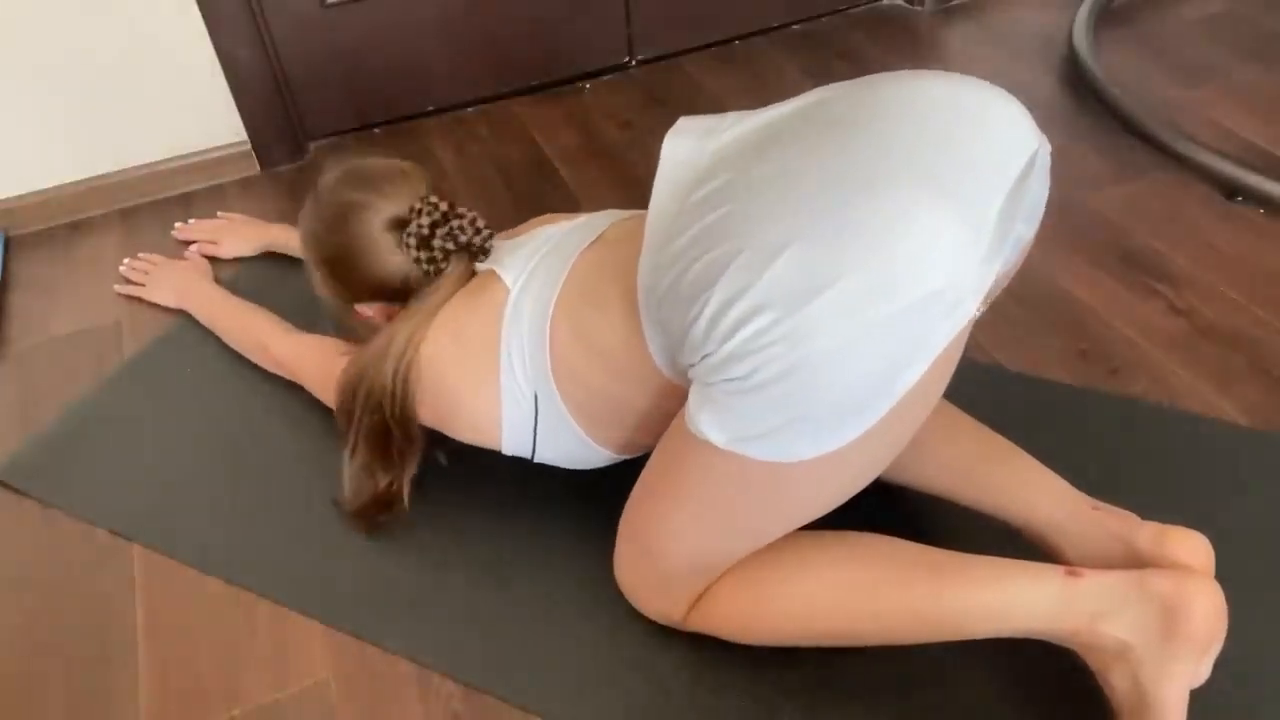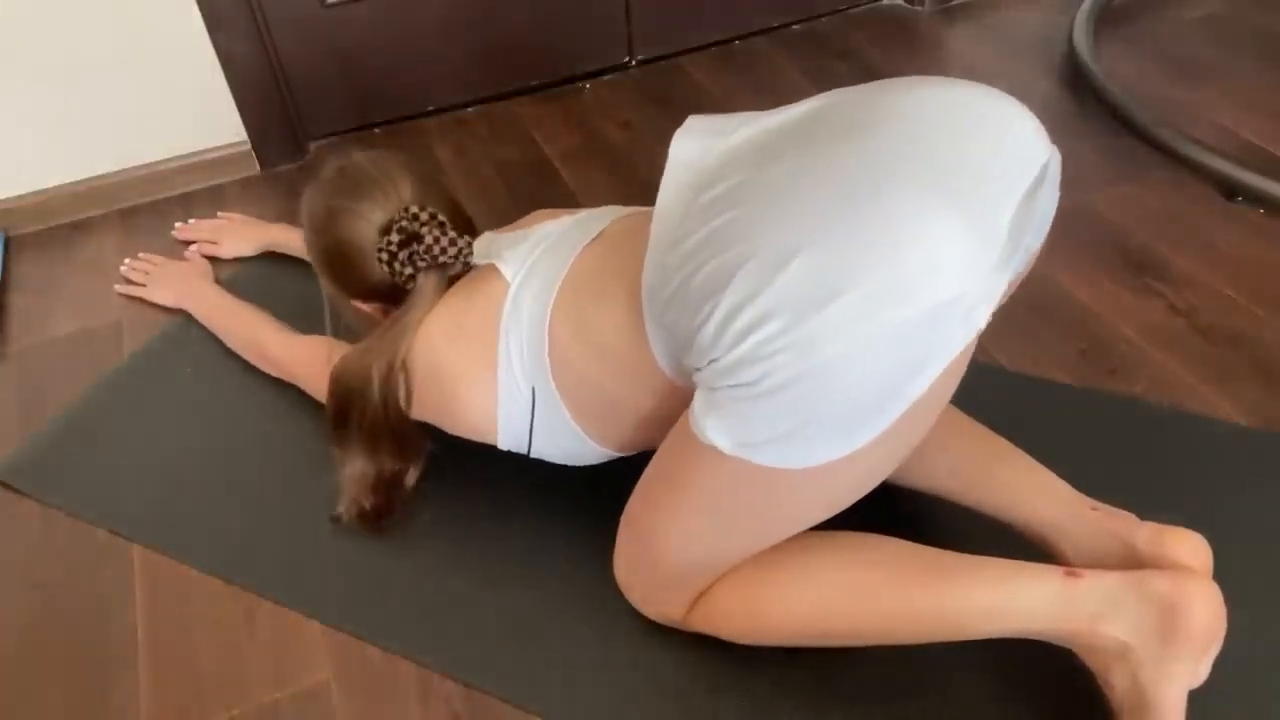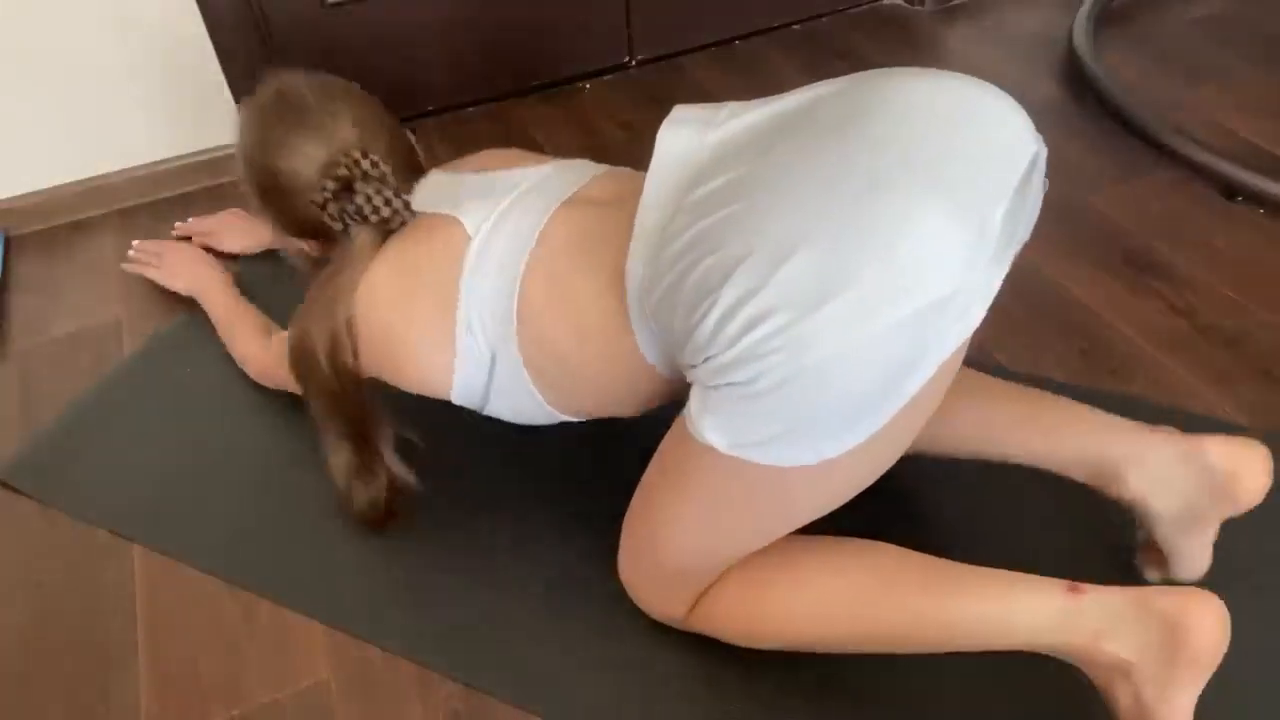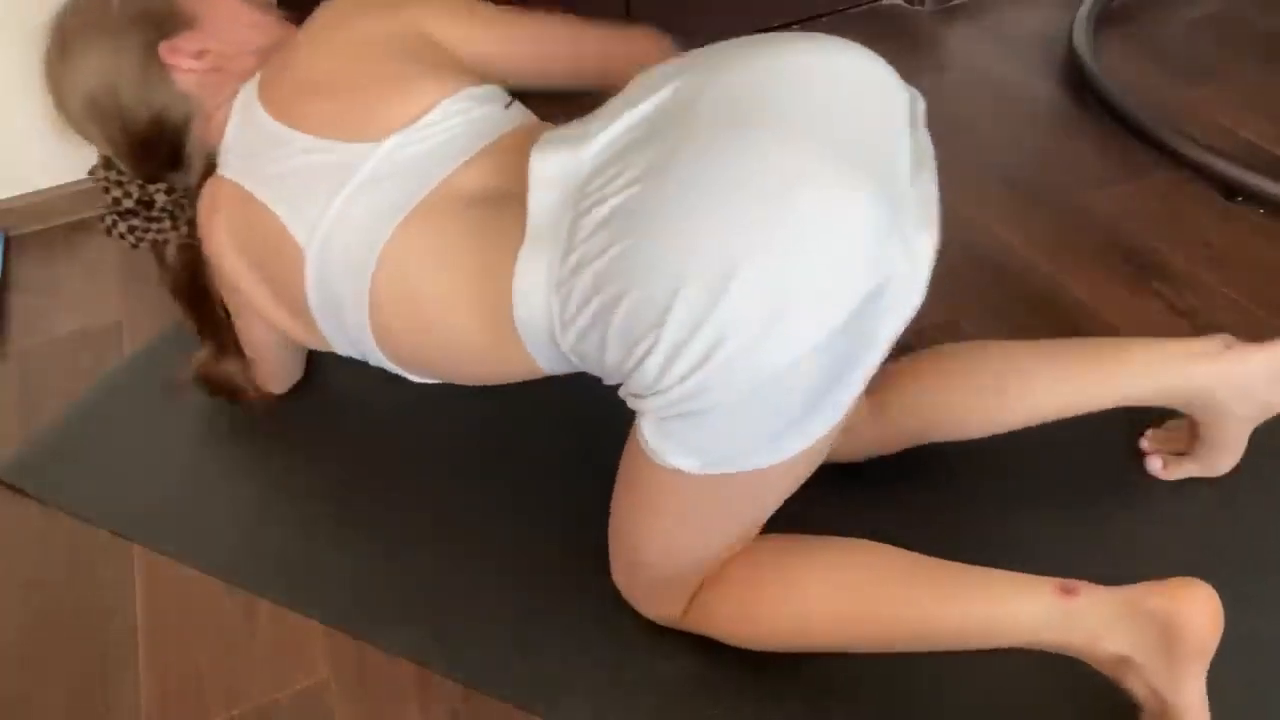
dt=0.5s
person 1, frame 1
left shoulder: (419, 369)
right shoulder: (513, 245)
left elbow: (299, 351)
right elbow: (389, 240)
left wrist: (201, 293)
right wrist: (276, 235)
left hip: (831, 288)
left knee: (667, 579)
right knee: (834, 404)
left ankle: (1104, 612)
right ankle: (1098, 533)
person 1, frame 2
left shoulder: (417, 363)
right shoulder: (513, 238)
left elbow: (294, 354)
right elbow: (395, 236)
left wrist: (200, 294)
right wrist: (274, 233)
left hip: (831, 294)
left knee: (669, 580)
right knee: (838, 402)
left ankle: (1108, 611)
right ankle: (1099, 531)
person 1, frame 3
left shoulder: (360, 309)
right shoulder: (477, 171)
left elbow: (280, 360)
left wrist: (206, 280)
right wrist: (235, 236)
left hip: (836, 281)
left knee: (668, 573)
right knee: (834, 393)
left ankle: (1107, 627)
right ankle: (1147, 463)
person 1, frame 4
left shoulder: (231, 226)
left elbow: (271, 376)
left hip: (744, 292)
left knee: (670, 578)
right knee: (842, 419)
right ankle: (1211, 370)
